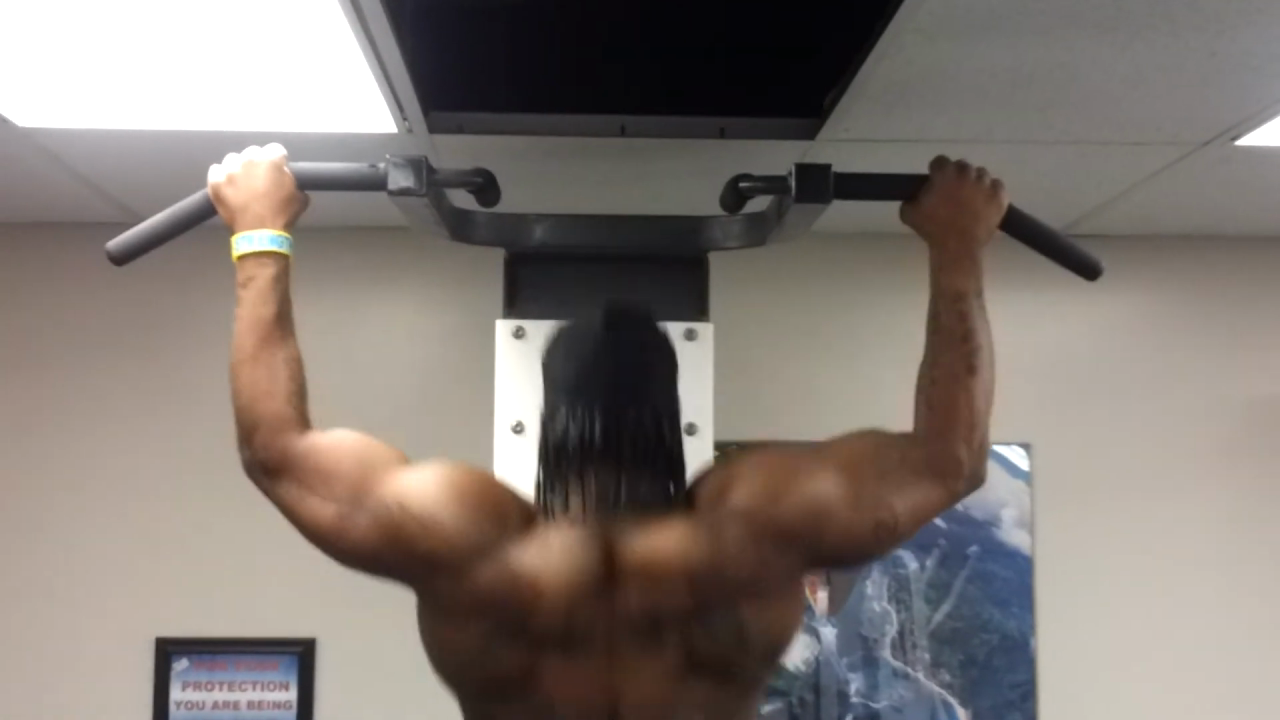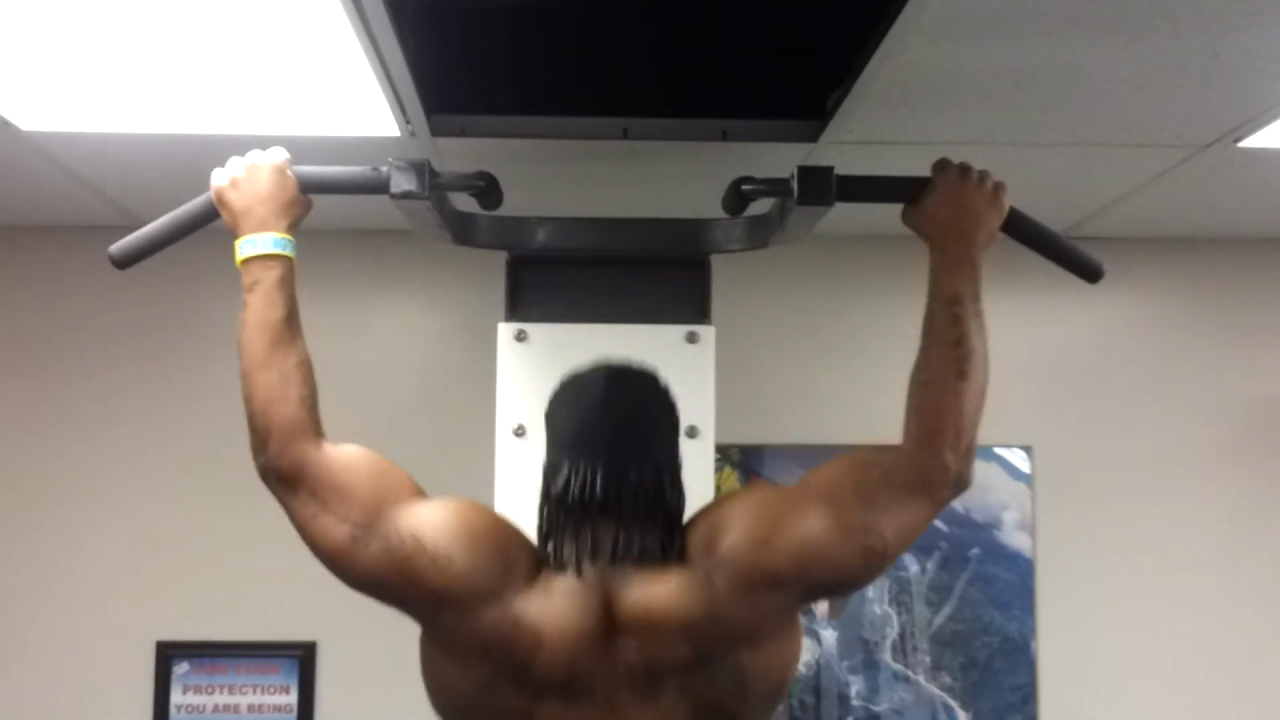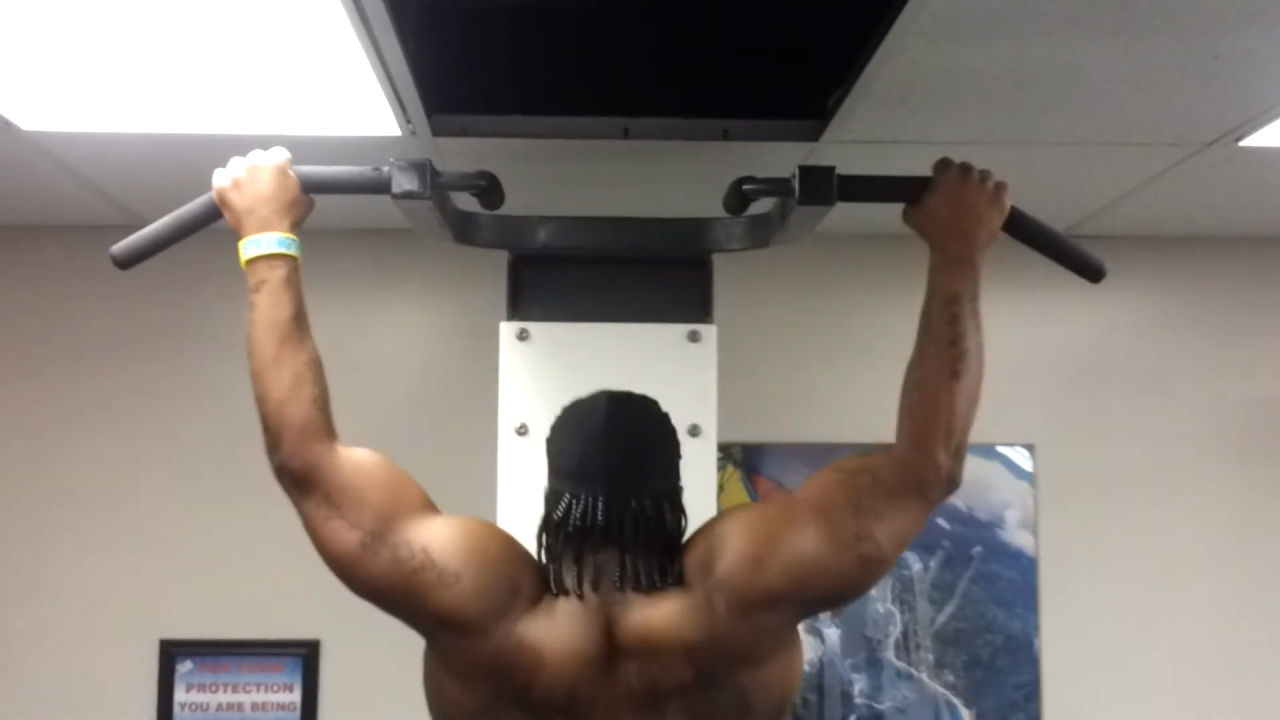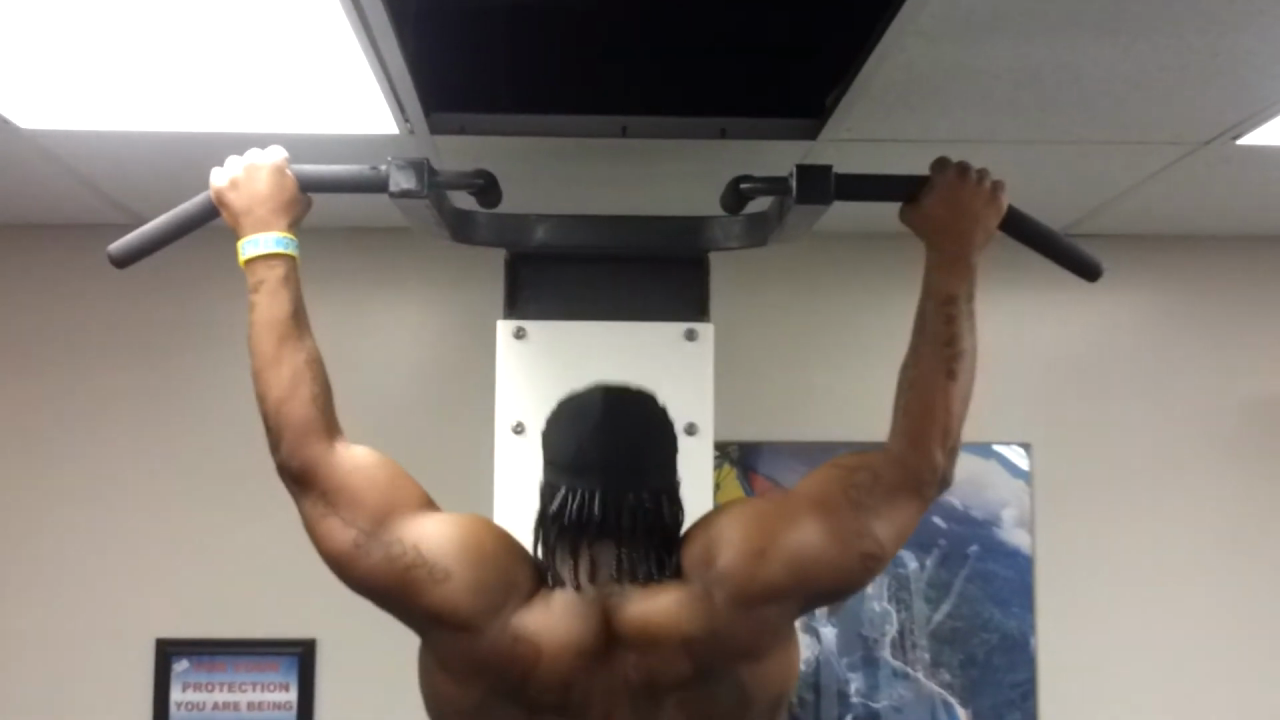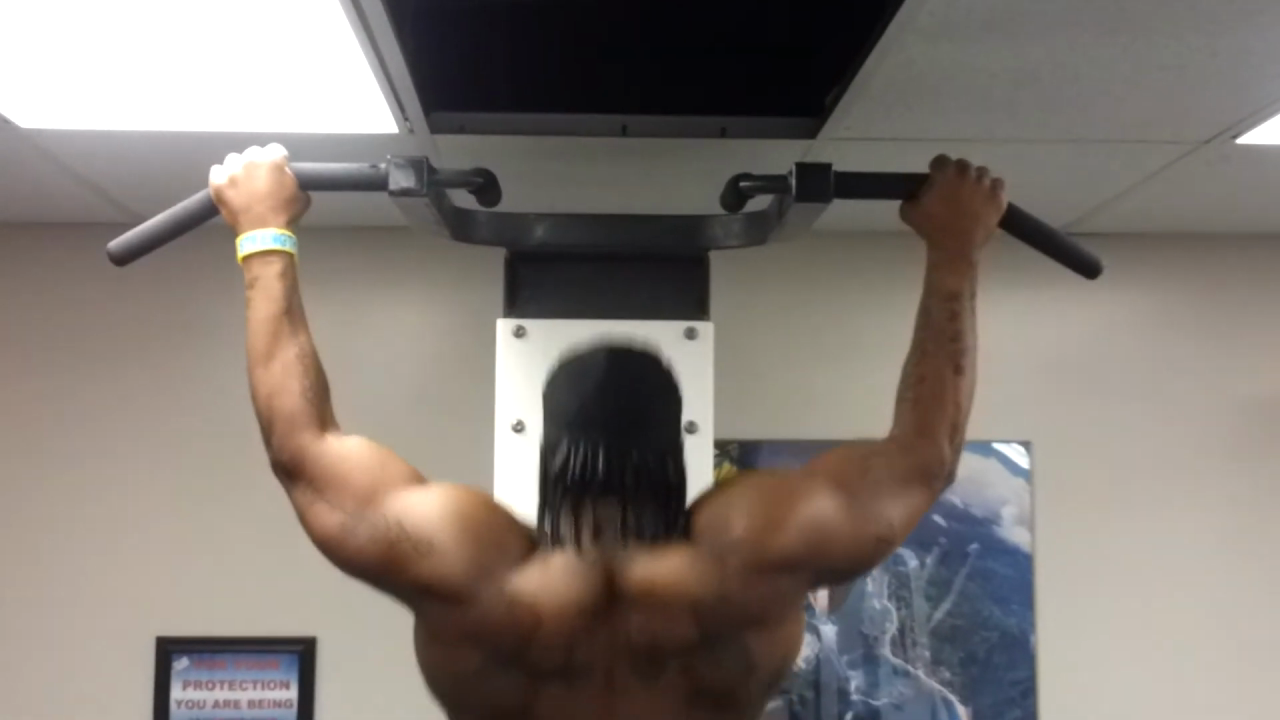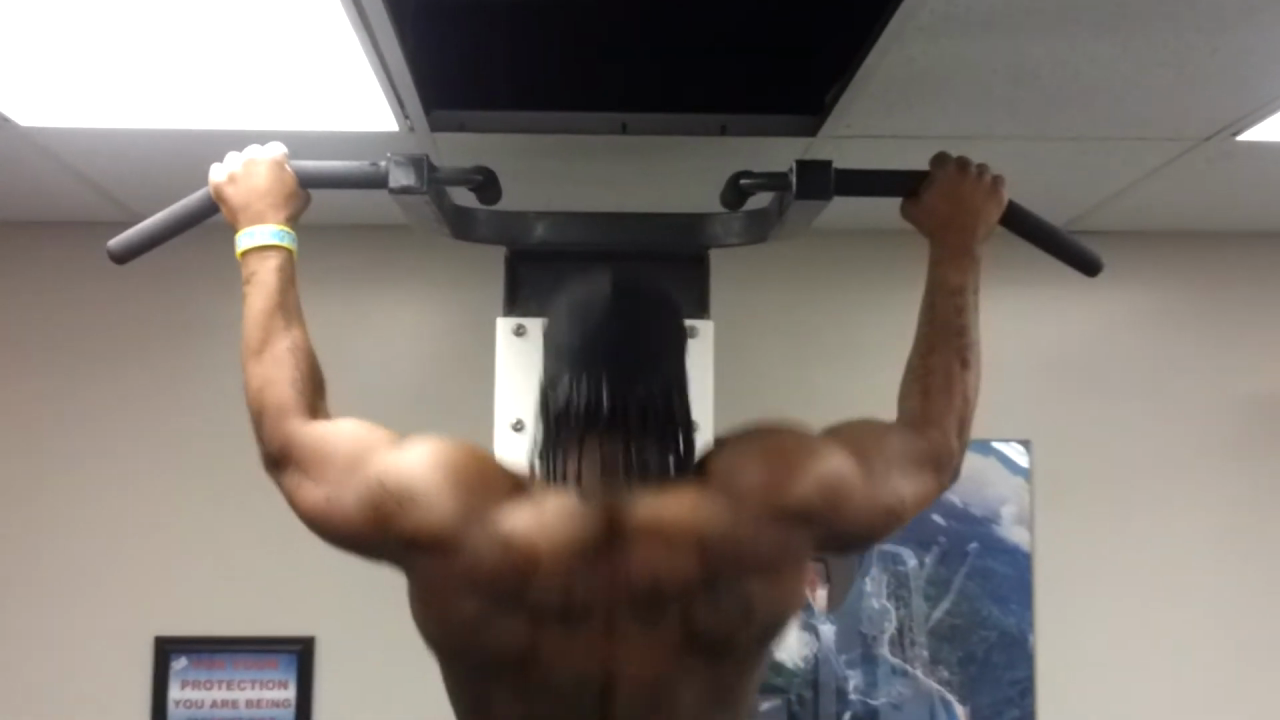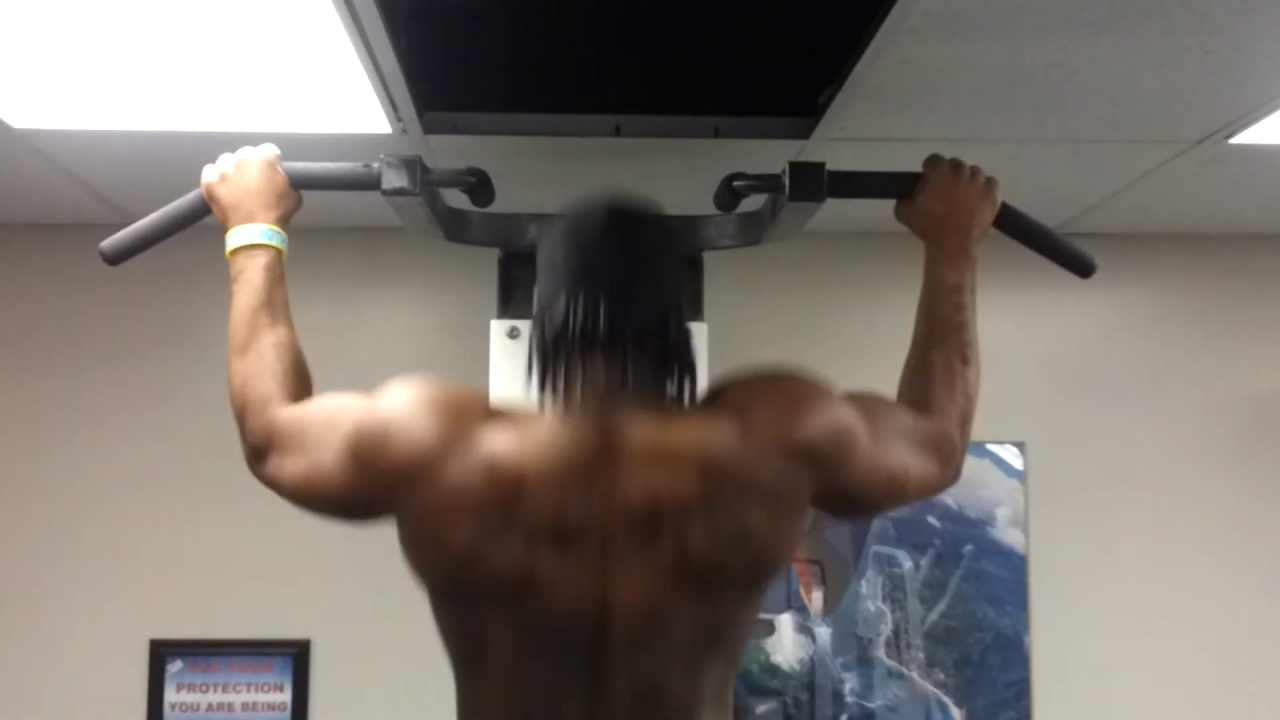
dt=0.1s
person 1, frame 1
left shoulder: (468, 553)
right shoulder: (747, 543)
left elbow: (274, 448)
right elbow: (952, 456)
left wrist: (261, 237)
right wrist: (956, 251)
person 1, frame 2
left shoulder: (474, 590)
right shoulder: (743, 587)
left elbow: (286, 452)
right elbow: (939, 460)
left wrist: (265, 241)
right wrist: (955, 255)
person 1, frame 3
left shoulder: (480, 612)
right shoulder: (739, 605)
left elbow: (305, 455)
right elbow: (927, 464)
left wrist: (270, 242)
right wrist: (955, 255)
person 1, frame 4
left shoulder: (476, 610)
right shoulder: (738, 602)
left elbow: (305, 452)
right elbow: (920, 461)
left wrist: (268, 240)
right wrist: (951, 253)
person 1, frame 5
left shoulder: (465, 570)
right shoulder: (747, 566)
left elbow: (298, 444)
right elbow: (926, 456)
left wrist: (266, 238)
right wrist: (952, 254)
person 1, frame 6
left shoulder: (459, 527)
right shoulder: (756, 520)
left elbow: (289, 435)
right elbow: (931, 447)
left wrist: (264, 233)
right wrist: (954, 248)
person 1, frame 7
left shoulder: (440, 445)
right shoulder: (767, 442)
left elbow: (269, 436)
right elbow: (936, 449)
left wrist: (255, 233)
right wrist: (951, 249)
